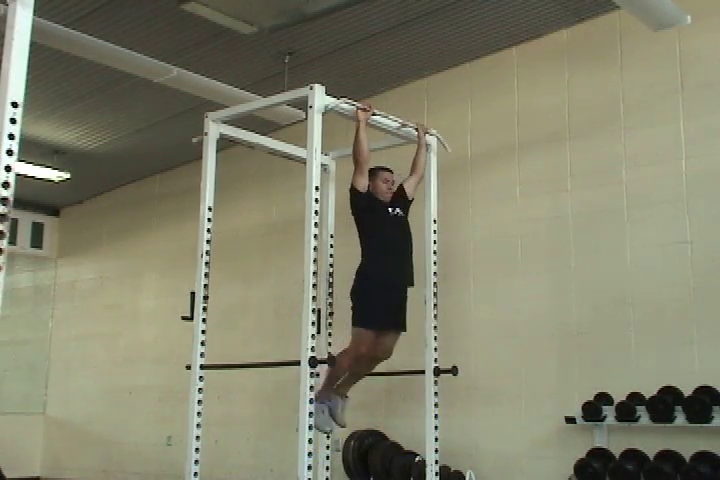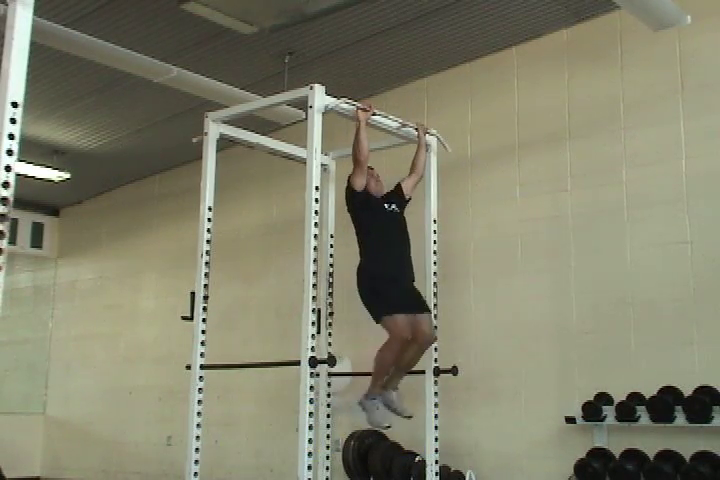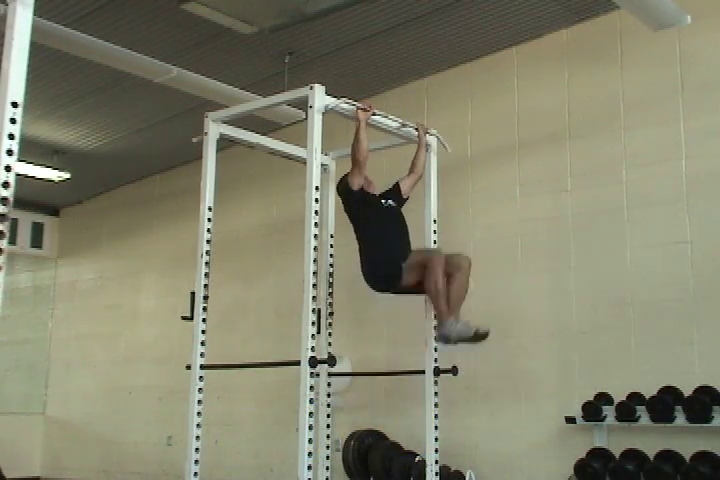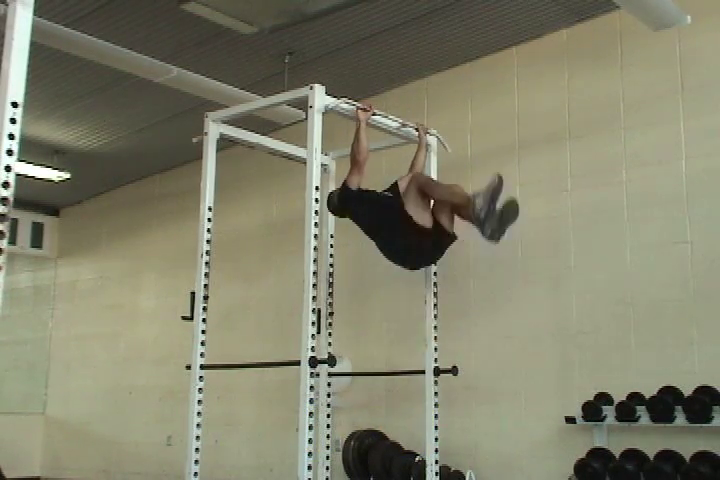
dt=0.2s
person 1, frame 1
left shoulder: (398, 206)
right shoulder: (363, 202)
left elbow: (416, 174)
right elbow: (361, 164)
left wrist: (421, 140)
right wrist: (361, 123)
left hip: (398, 287)
right hip: (372, 284)
left knee: (382, 350)
right knee: (361, 349)
left ankle: (339, 393)
right ankle: (322, 397)
person 1, frame 2
left shoulder: (392, 201)
right shoulder: (357, 199)
left elbow: (416, 174)
right elbow: (360, 164)
left wrist: (421, 140)
right wrist: (361, 123)
left hip: (402, 279)
right hip: (376, 279)
left knee: (425, 336)
right knee: (403, 334)
left ankle: (388, 389)
right ankle: (372, 396)
person 1, frame 3
left shoulder: (387, 199)
right shoulder: (354, 198)
left elbow: (416, 173)
right elbow: (360, 161)
left wrist: (421, 140)
right wrist: (362, 122)
left hip: (406, 272)
right hip: (382, 270)
left knee: (461, 261)
right knee: (435, 259)
left ankle: (452, 321)
right ankle: (447, 325)
person 1, frame 4
left shoulder: (381, 198)
right shoulder: (348, 199)
left elbow: (414, 172)
right elbow: (358, 162)
left wrist: (422, 141)
right wrist: (361, 123)
left hip: (425, 243)
right hip: (408, 245)
right knee: (421, 182)
left ankle: (487, 221)
right ankle: (476, 206)
